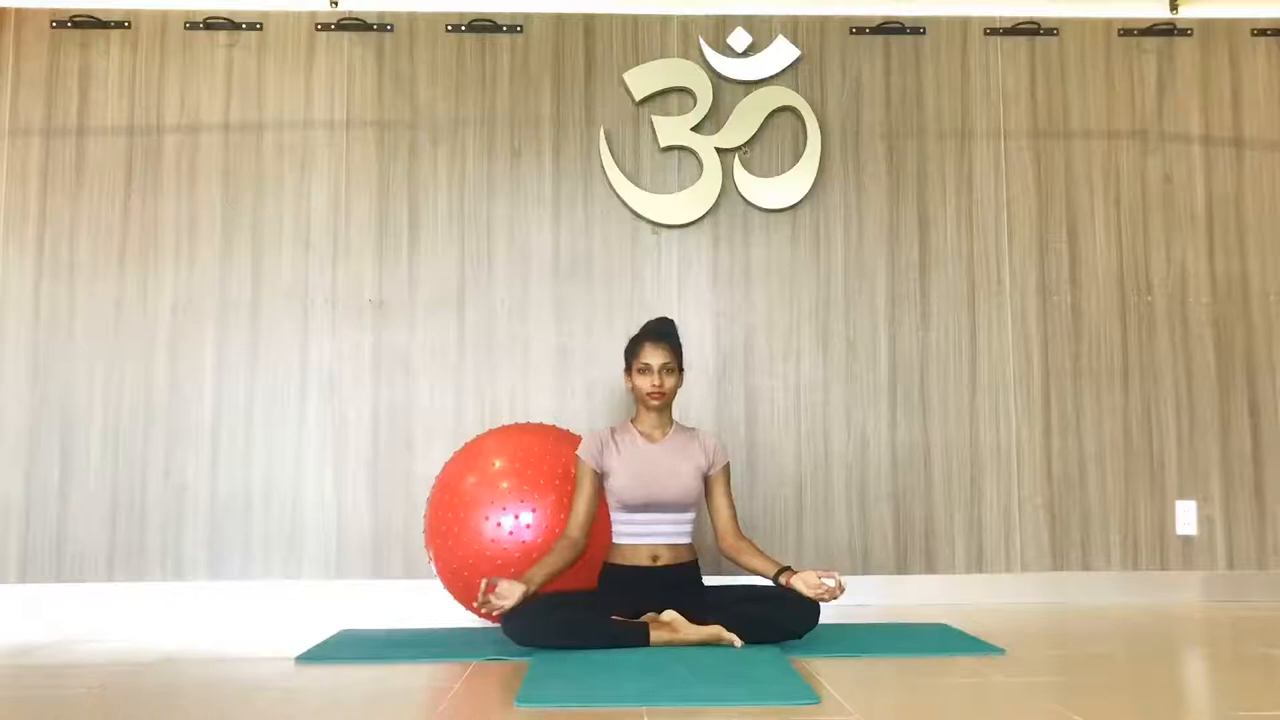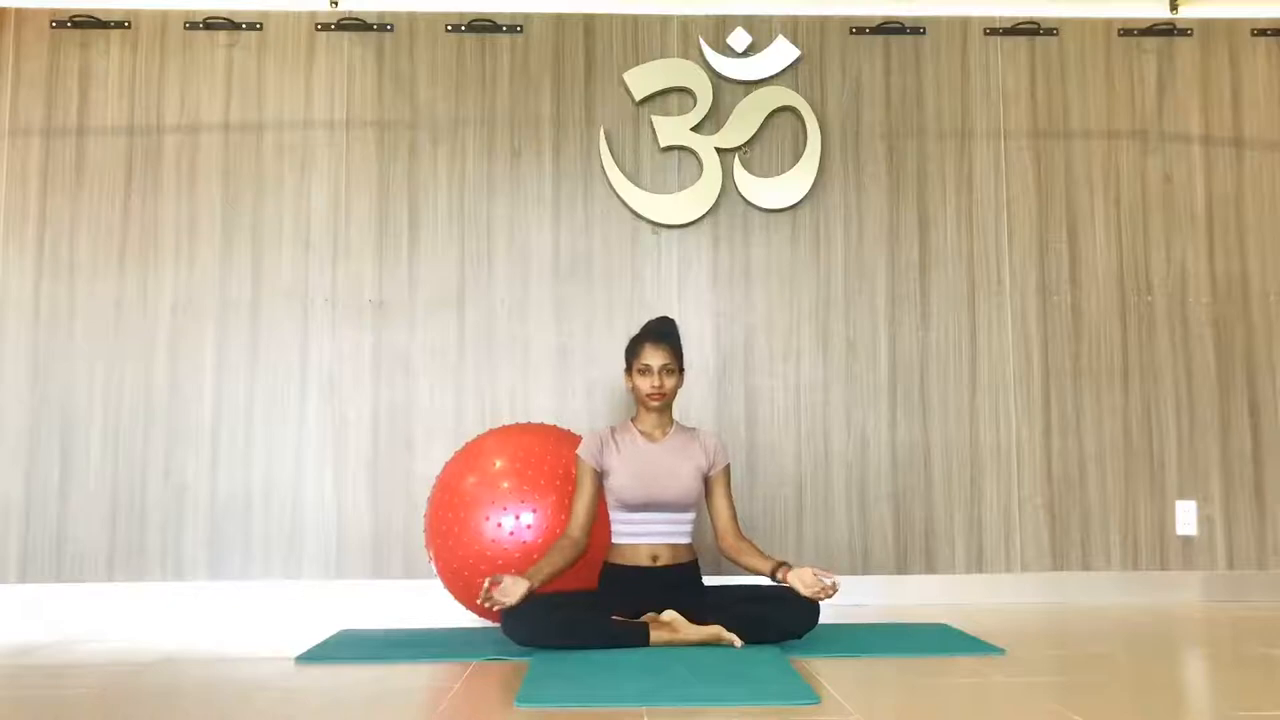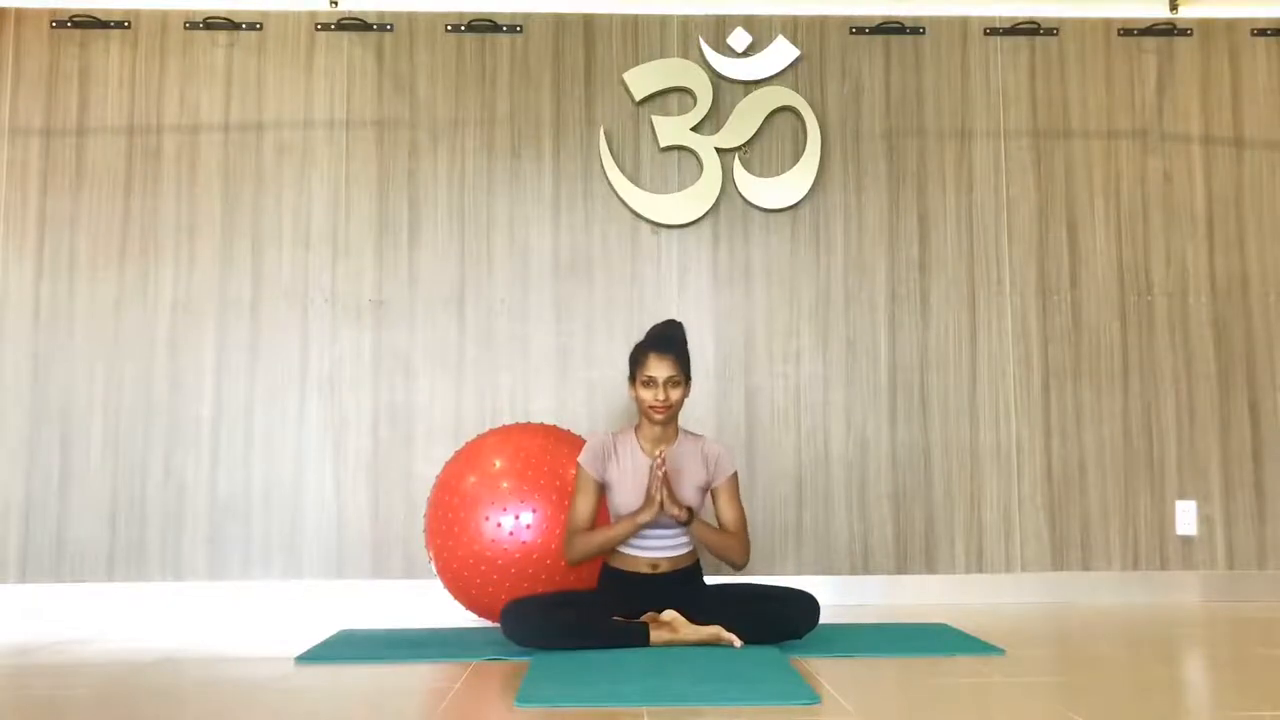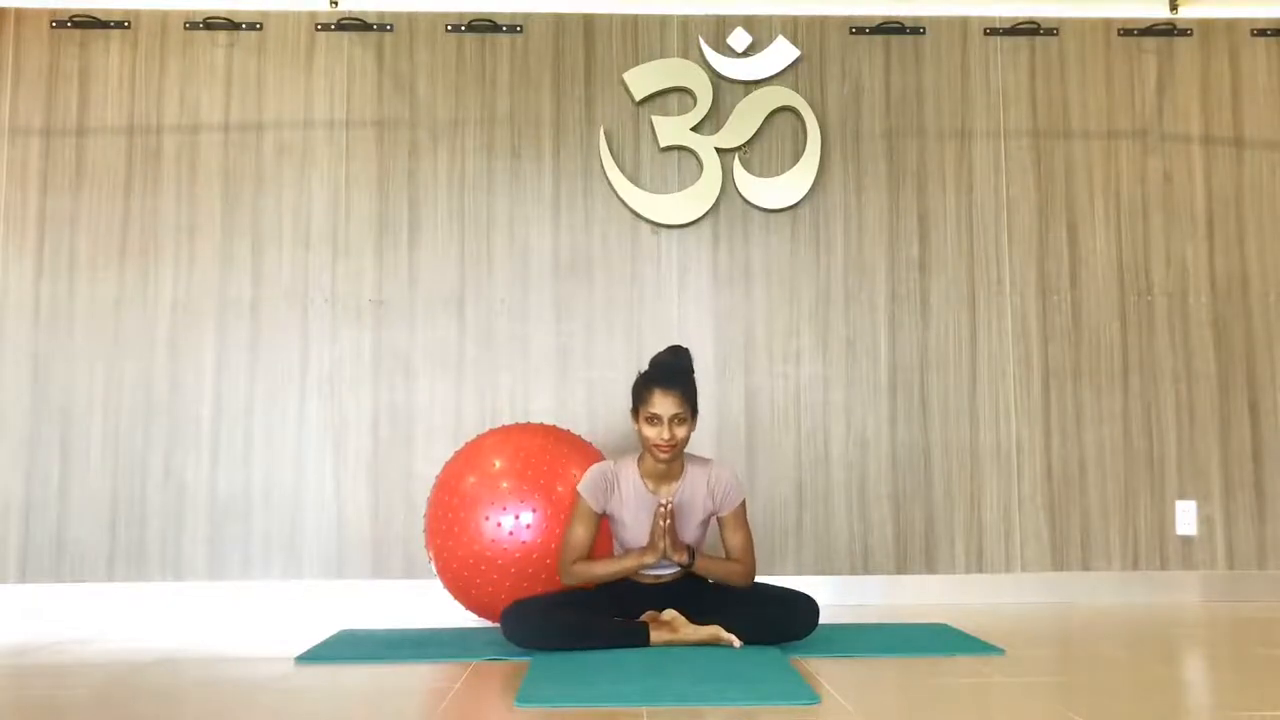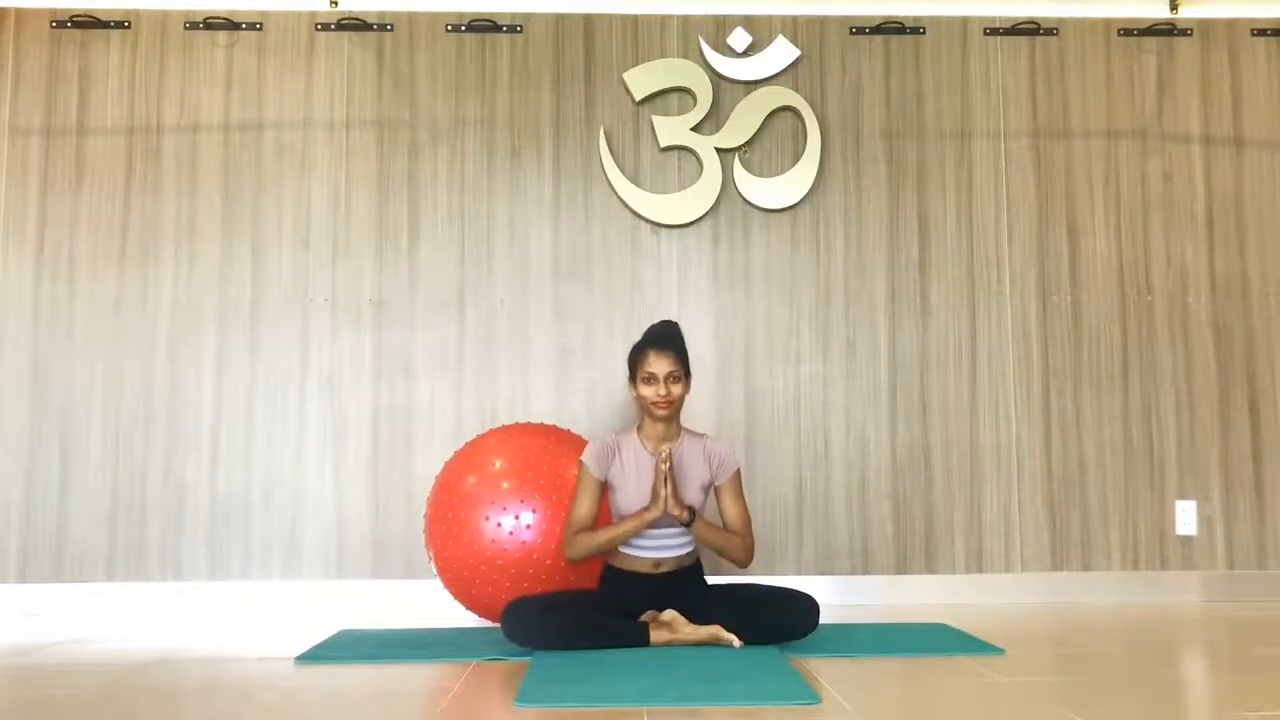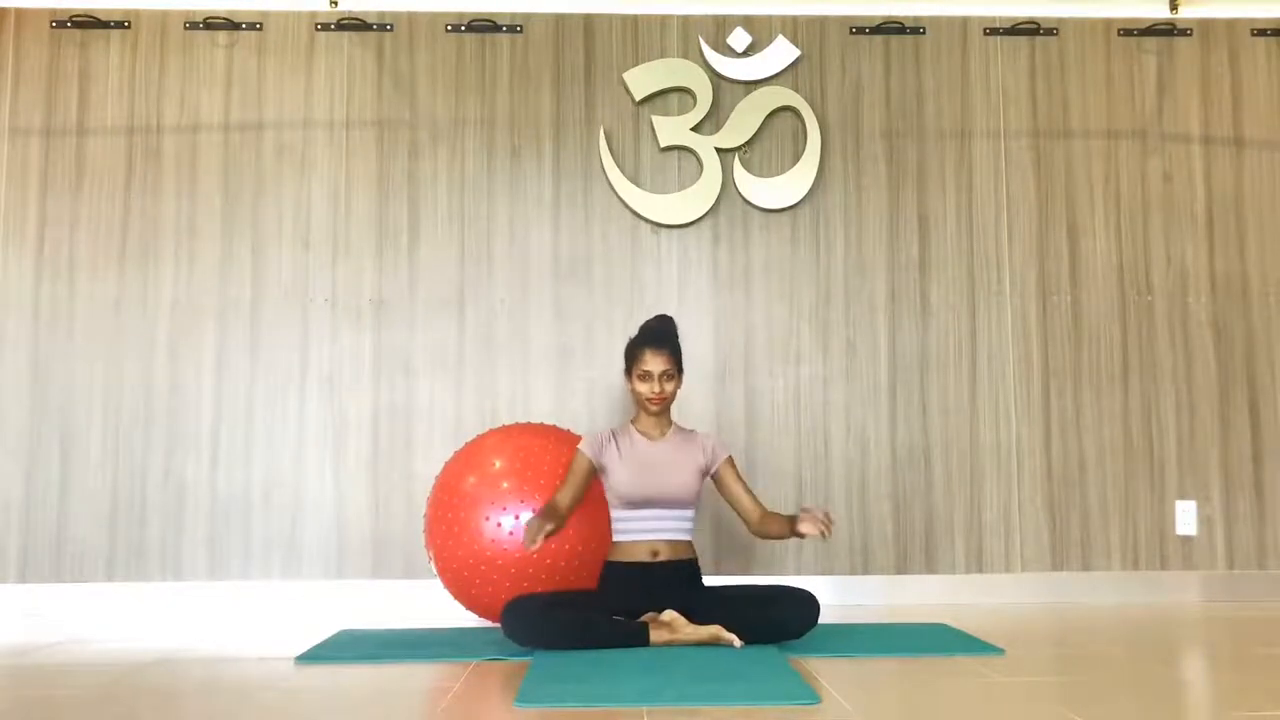
dt=0.7s
person 1, frame 1
left shoulder: (705, 446)
right shoulder: (600, 445)
left elbow: (730, 537)
right elbow: (574, 536)
left wrist: (787, 576)
right wrist: (526, 584)
left hip: (686, 588)
right hip: (618, 588)
left knee: (799, 608)
right knee: (520, 619)
right ankle: (678, 632)
person 1, frame 2
left shoulder: (706, 446)
right shoulder: (599, 444)
left elbow: (730, 536)
right elbow: (573, 536)
left wrist: (782, 572)
right wrist: (528, 580)
left hip: (686, 588)
right hip: (618, 588)
left knee: (801, 607)
right knee: (519, 618)
right ankle: (680, 633)
person 1, frame 3
left shoulder: (710, 454)
right shoulder: (602, 450)
left elbow: (739, 555)
right elbow: (573, 549)
left wrist: (682, 512)
right wrist: (643, 513)
left hip: (687, 589)
right hip: (619, 590)
left knee: (802, 608)
right knee: (518, 618)
left ankle: (639, 627)
right ankle: (673, 631)
person 1, frame 4
left shoulder: (719, 481)
right shoulder: (603, 478)
left elbow: (744, 573)
right elbow: (570, 570)
left wrist: (683, 554)
right wrist: (646, 555)
left hip: (690, 594)
right hip: (621, 595)
left knee: (801, 611)
right knee: (518, 621)
right ankle: (667, 632)
person 1, frame 5
left shoulder: (714, 454)
right shoulder: (605, 451)
left elbow: (743, 552)
right elbow: (573, 547)
left wrist: (683, 511)
right wrist: (651, 510)
left hip: (688, 590)
right hip: (620, 590)
left knee: (801, 611)
right knee: (519, 618)
left ankle: (654, 625)
right ankle: (669, 633)
person 1, frame 6
left shoulder: (704, 447)
right shoulder: (602, 444)
left elbow: (757, 518)
right elbow: (558, 507)
left wrist: (796, 523)
right wrist: (540, 522)
left hip: (686, 587)
right hip: (620, 587)
left knee: (802, 607)
right knee: (519, 616)
left ankle: (640, 628)
right ankle: (668, 633)
